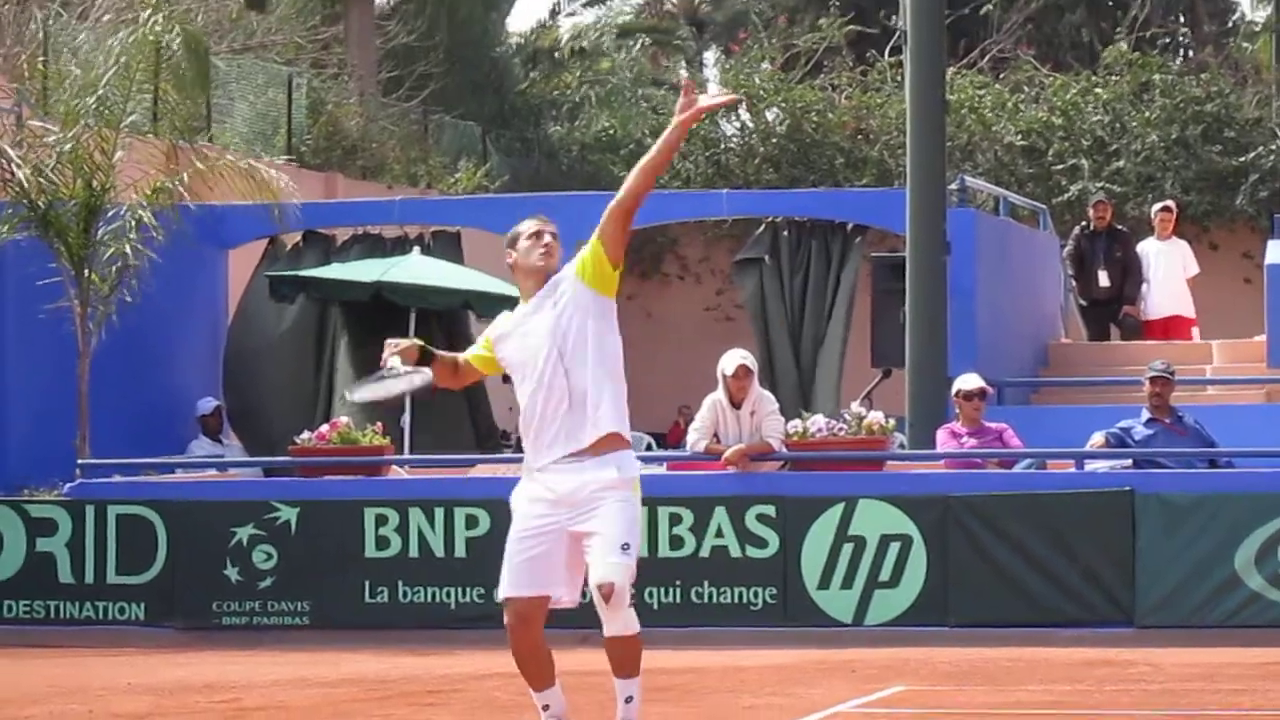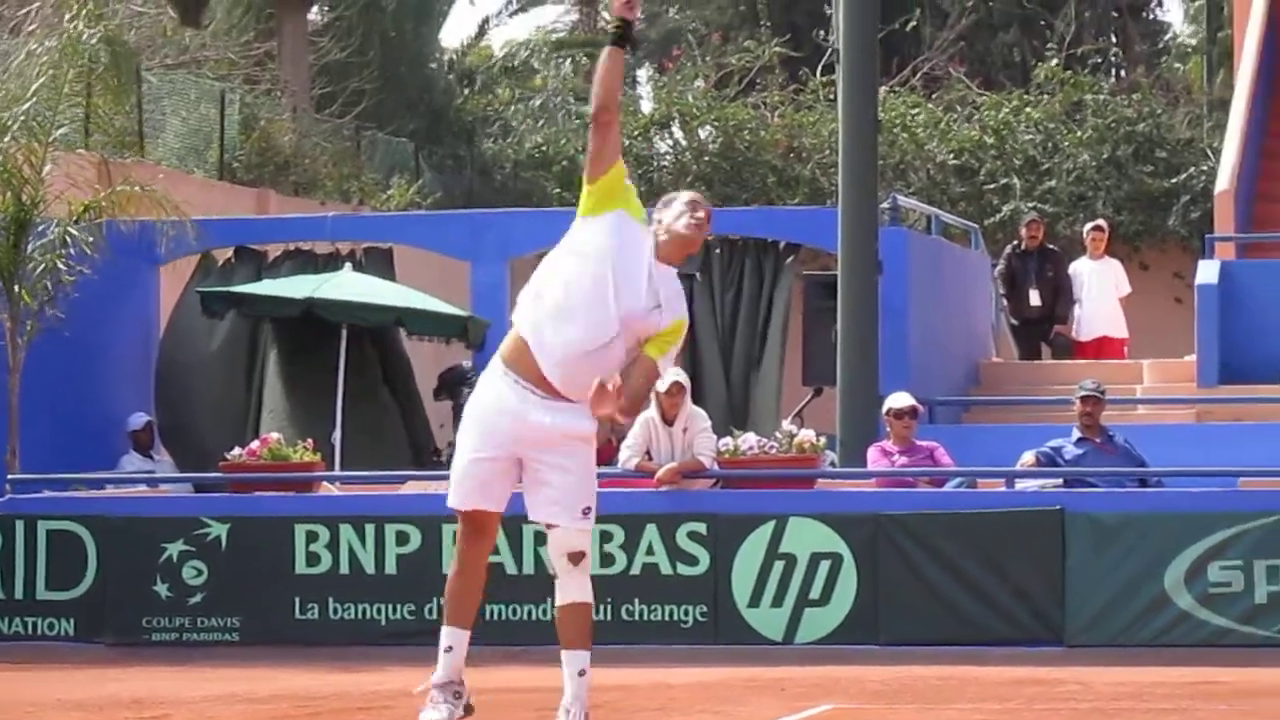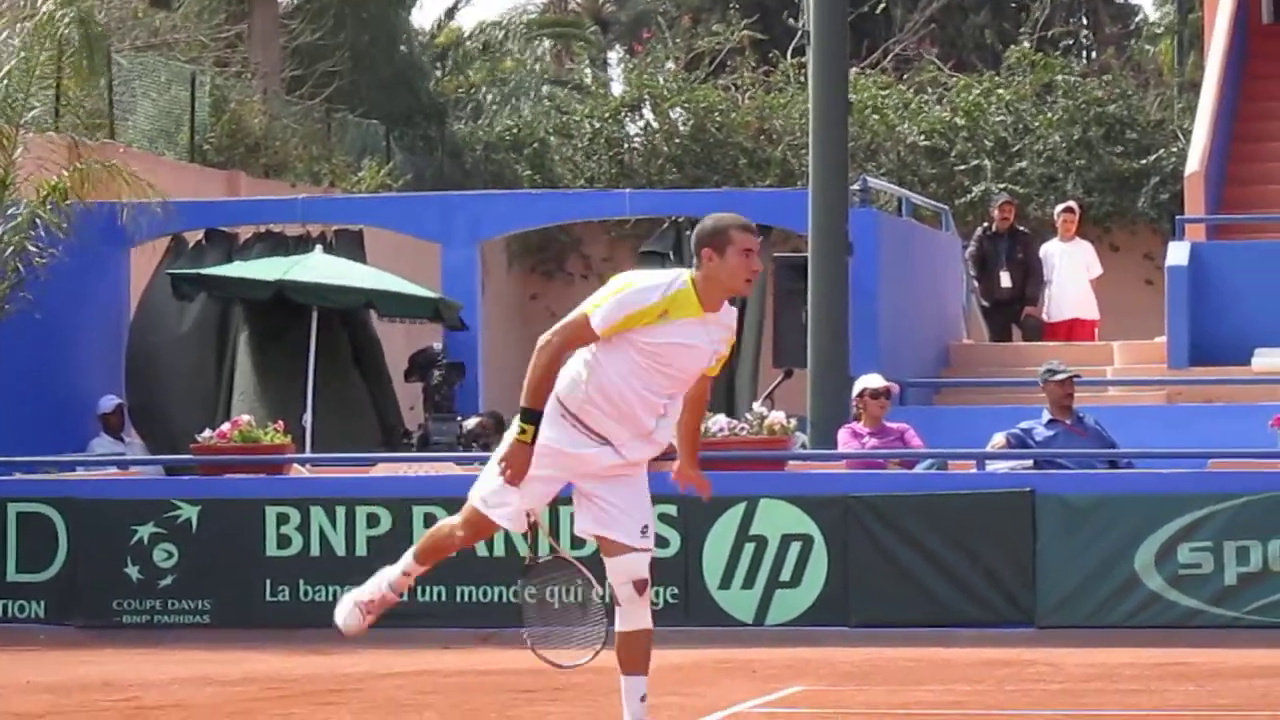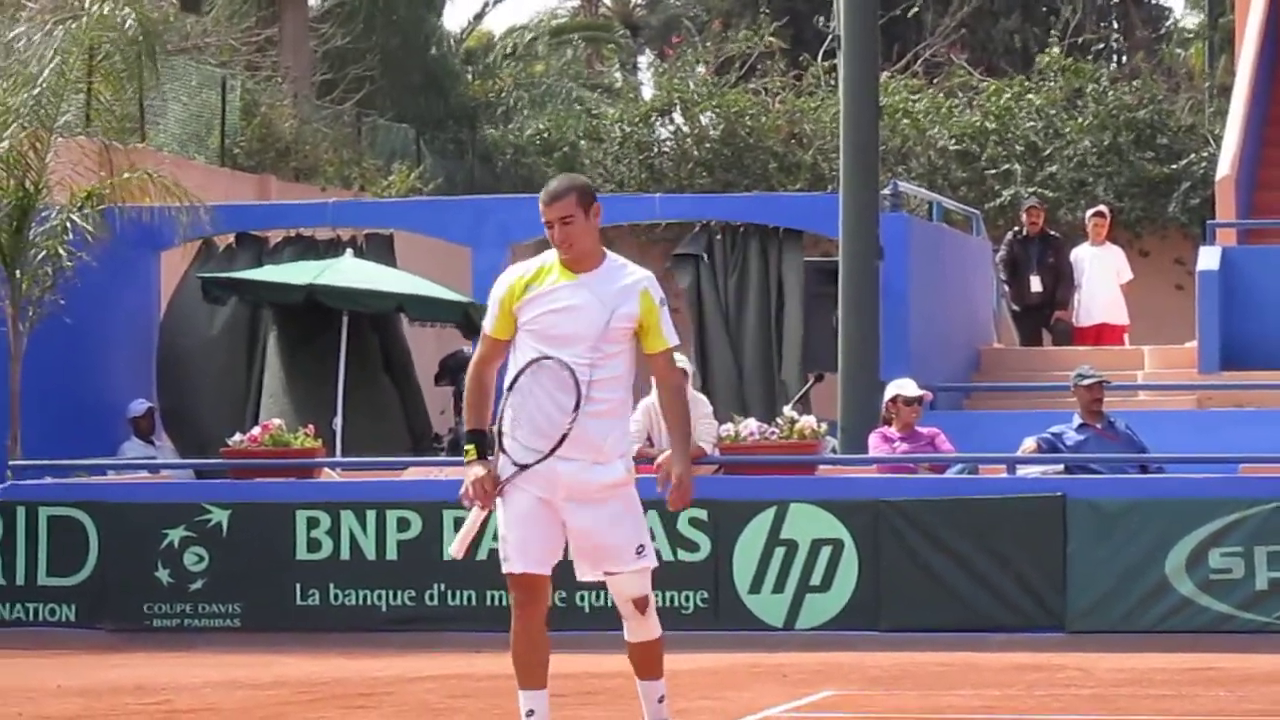
dt=0.7s
person 1, frame 1
left shoulder: (585, 284)
right shoulder: (506, 332)
left elbow: (628, 200)
right elbow: (454, 371)
left wrist: (680, 126)
right wrist: (416, 352)
left hip: (606, 480)
right hip: (543, 489)
left knee: (613, 593)
right knee: (521, 623)
person 1, frame 2
left shoulder: (671, 311)
right shoulder: (617, 216)
left elbow: (637, 389)
right elbow: (603, 116)
left wrist: (621, 401)
left hip: (566, 424)
right hip: (505, 395)
left knee: (572, 562)
right knee: (475, 536)
person 1, frame 3
left shoulder: (725, 327)
right shoulder: (647, 291)
right elbow: (553, 343)
left wrist: (688, 459)
right wrist: (525, 431)
left hip: (623, 459)
right hip: (563, 430)
left knee: (633, 583)
right knee: (467, 530)
right ankle: (393, 582)
person 1, frame 4
left shoulder: (638, 287)
right shoulder: (519, 281)
left elbow: (669, 377)
right elbow: (482, 368)
left wrist: (680, 455)
right wrist: (476, 454)
left hip: (603, 468)
right hip: (525, 467)
left knee: (637, 598)
right knee: (527, 597)
